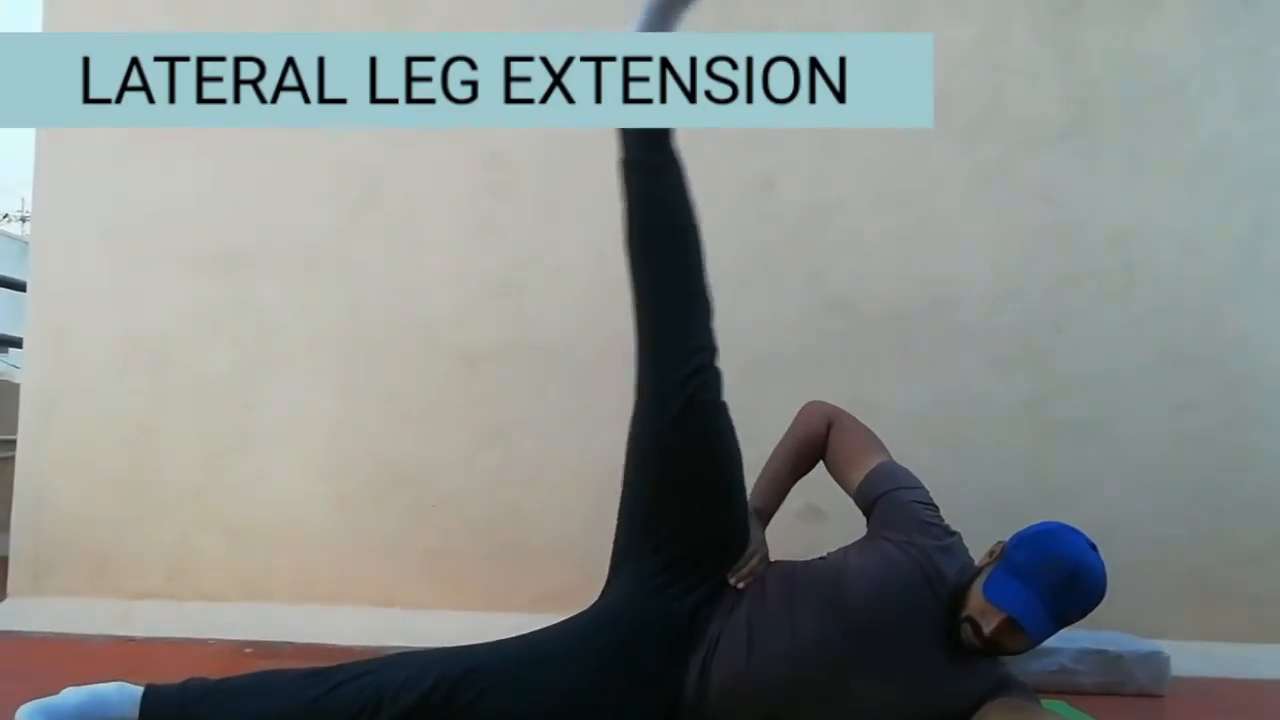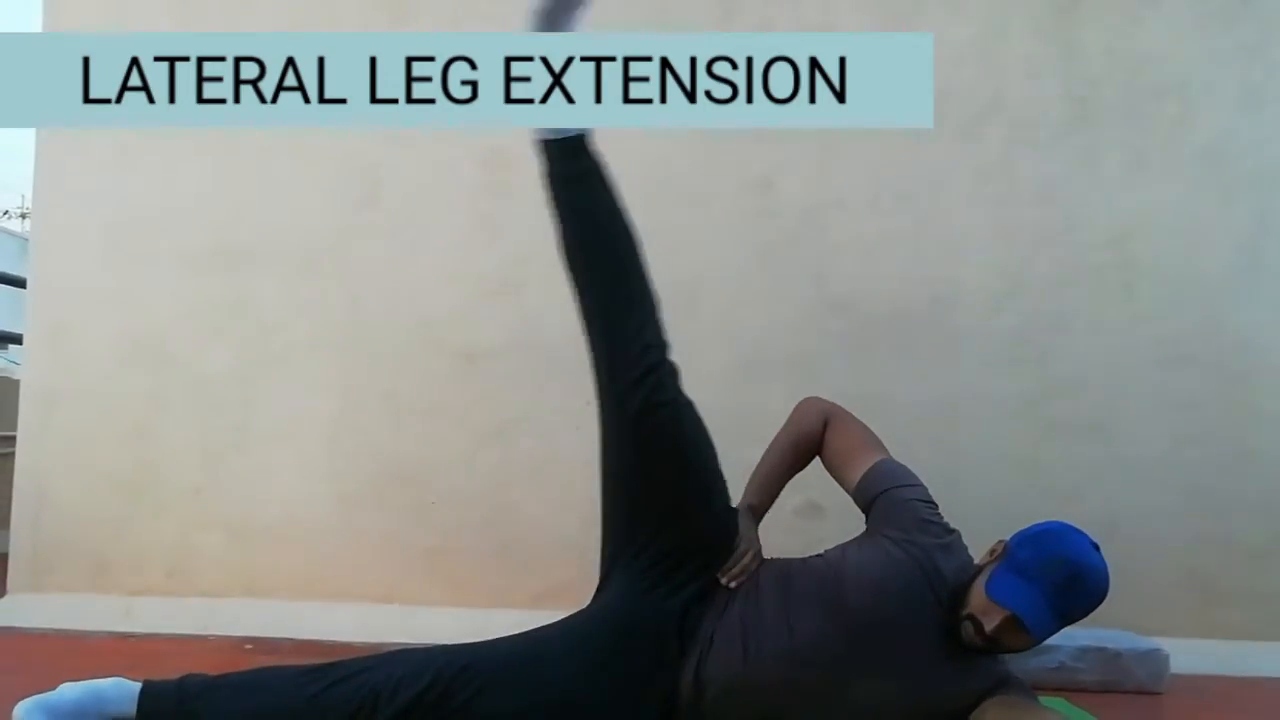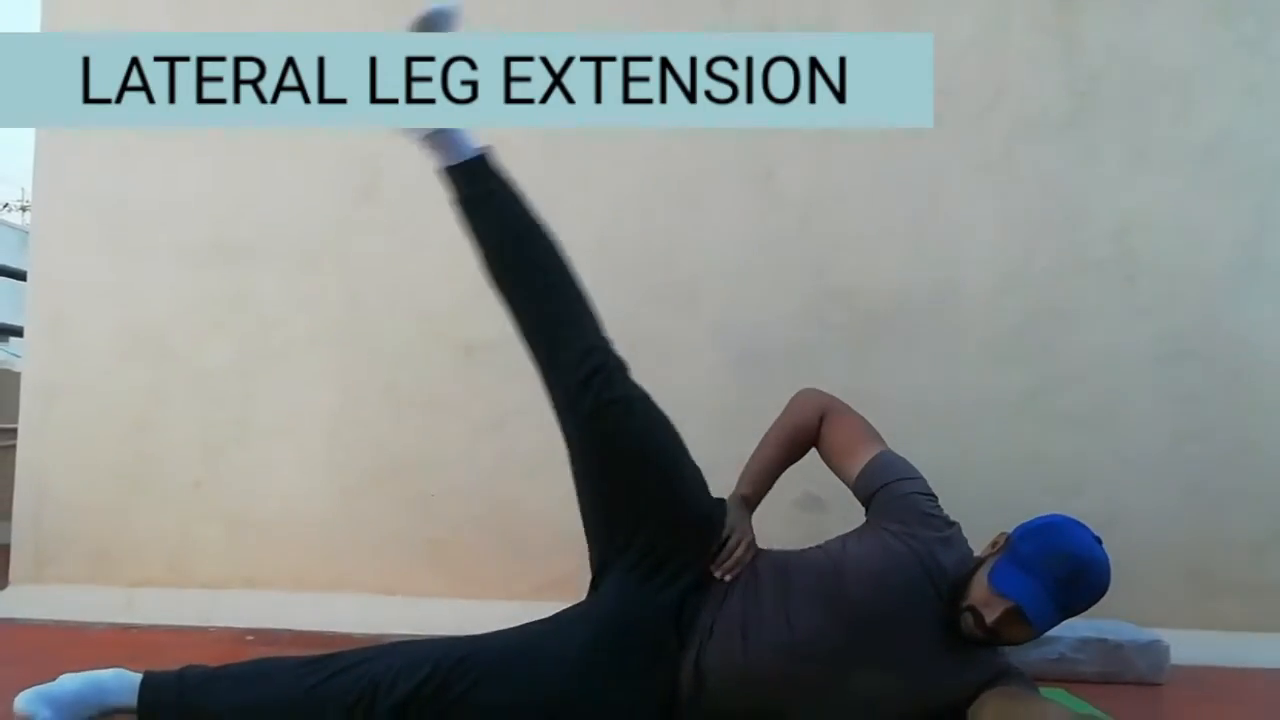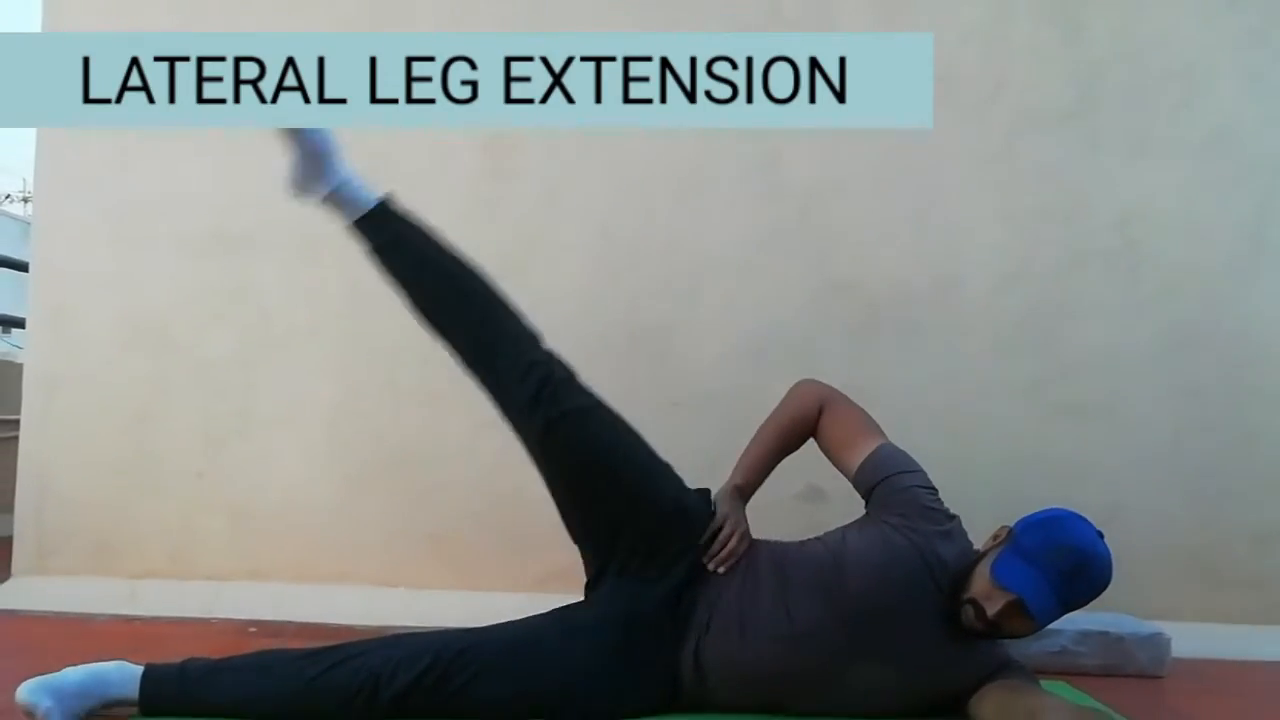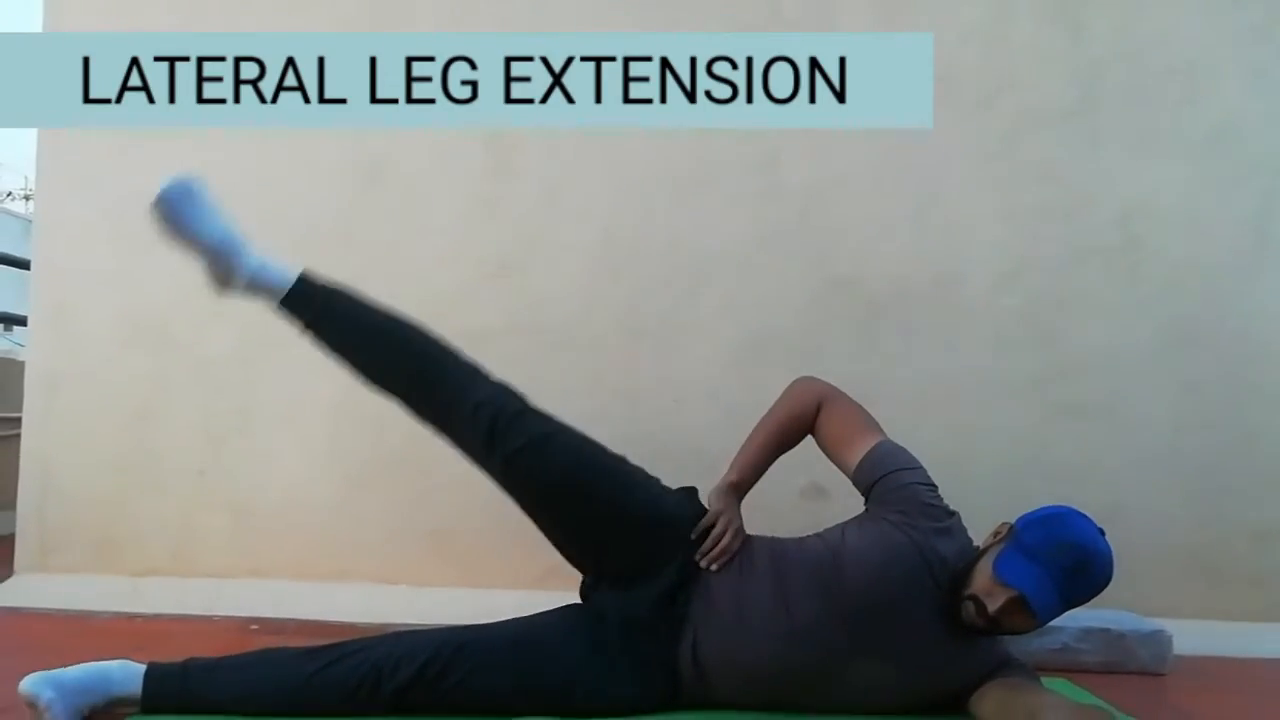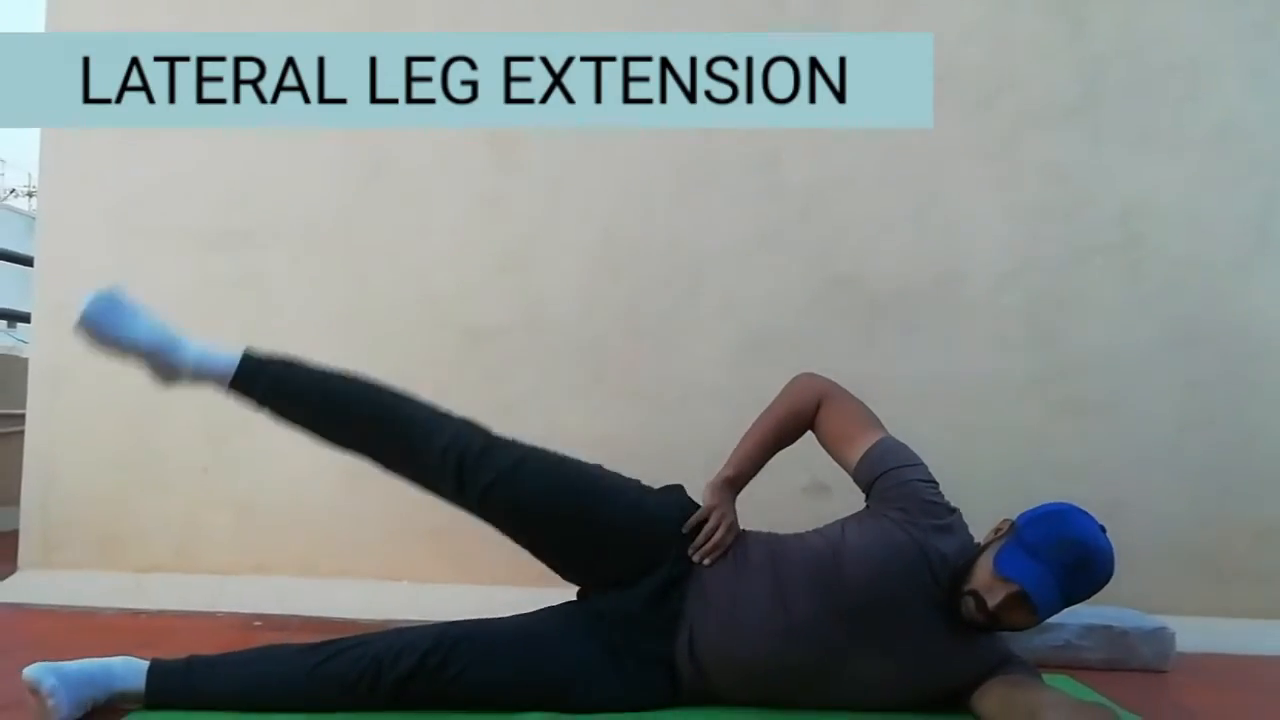
dt=0.1s
person 1, frame 1
right shoulder: (925, 541)
right elbow: (824, 418)
right wrist: (753, 518)
right hip: (687, 585)
right knee: (682, 369)
right ankle: (643, 111)
person 1, frame 2
right shoulder: (923, 541)
right elbow: (820, 413)
right wrist: (747, 516)
right hip: (679, 585)
right knee: (639, 371)
right ankle: (562, 125)
person 1, frame 3
right shoulder: (920, 512)
right elbow: (810, 403)
right wrist: (748, 502)
right hip: (672, 550)
right knee: (593, 385)
right ankle: (456, 141)
person 1, frame 4
right shoulder: (926, 532)
right elbow: (818, 397)
right wrist: (736, 495)
right hip: (673, 571)
right knee: (544, 395)
right ankle: (354, 194)
person 1, frame 5
right shoulder: (919, 513)
right elbow: (817, 397)
right wrist: (731, 489)
right hip: (661, 551)
right knee: (491, 418)
right ankle: (258, 272)
person 1, frame 6
right shoulder: (925, 519)
right elbow: (816, 390)
right wrist: (724, 486)
right hip: (666, 560)
right knee: (466, 459)
right ankle: (205, 358)
